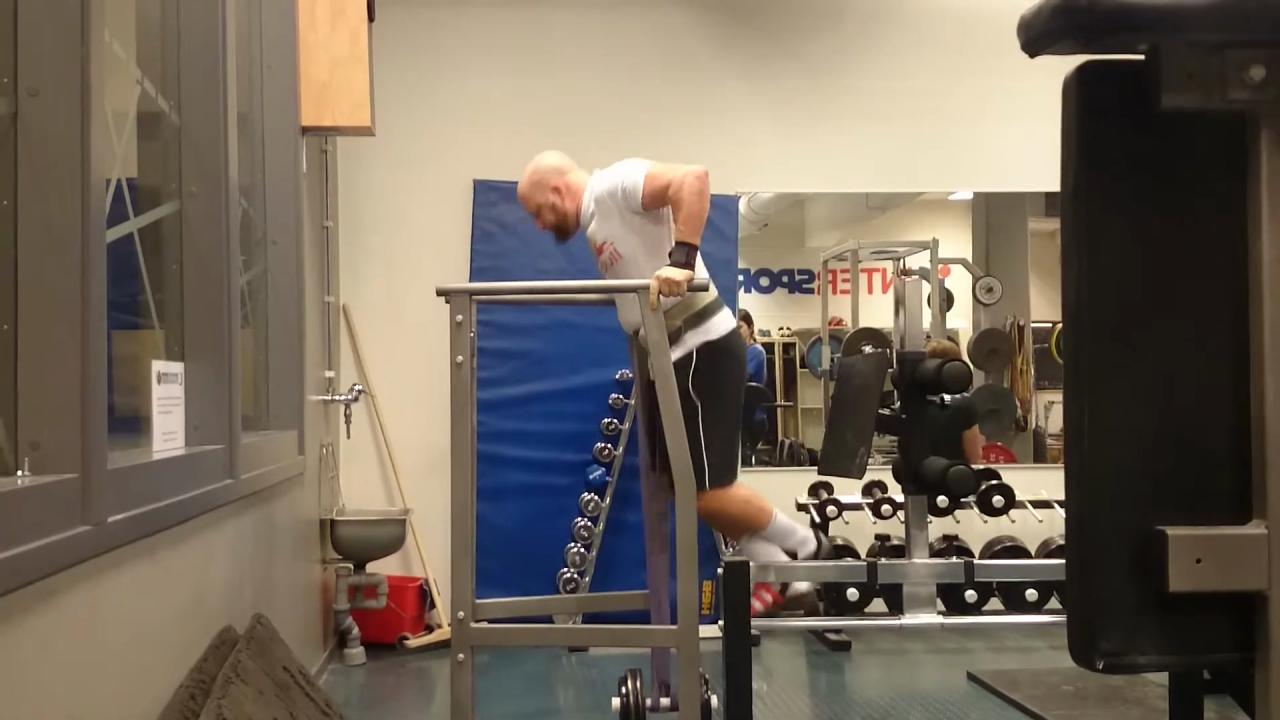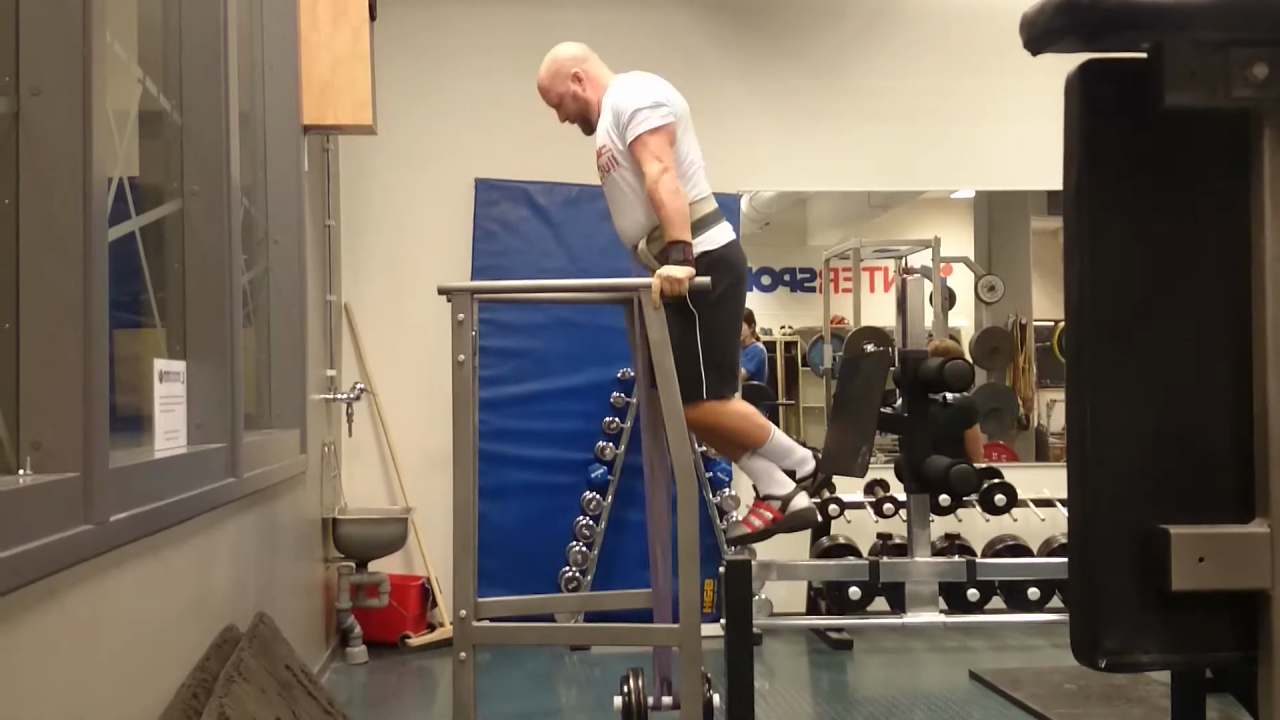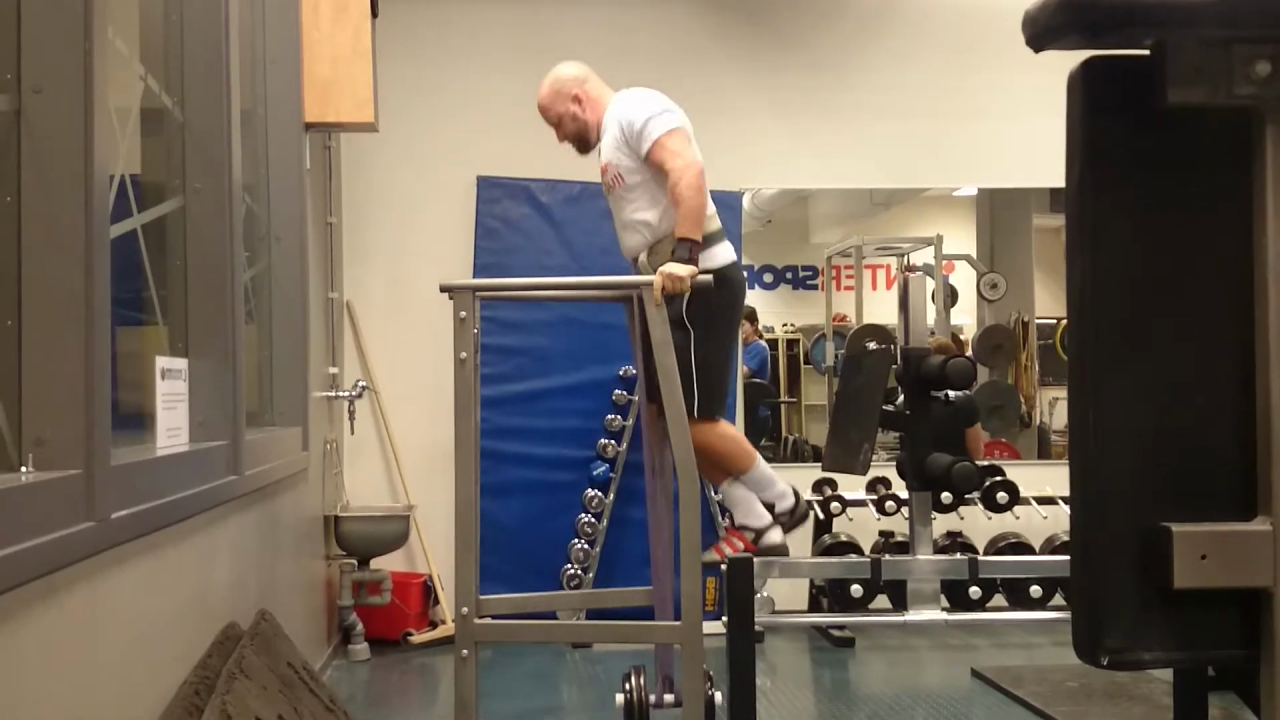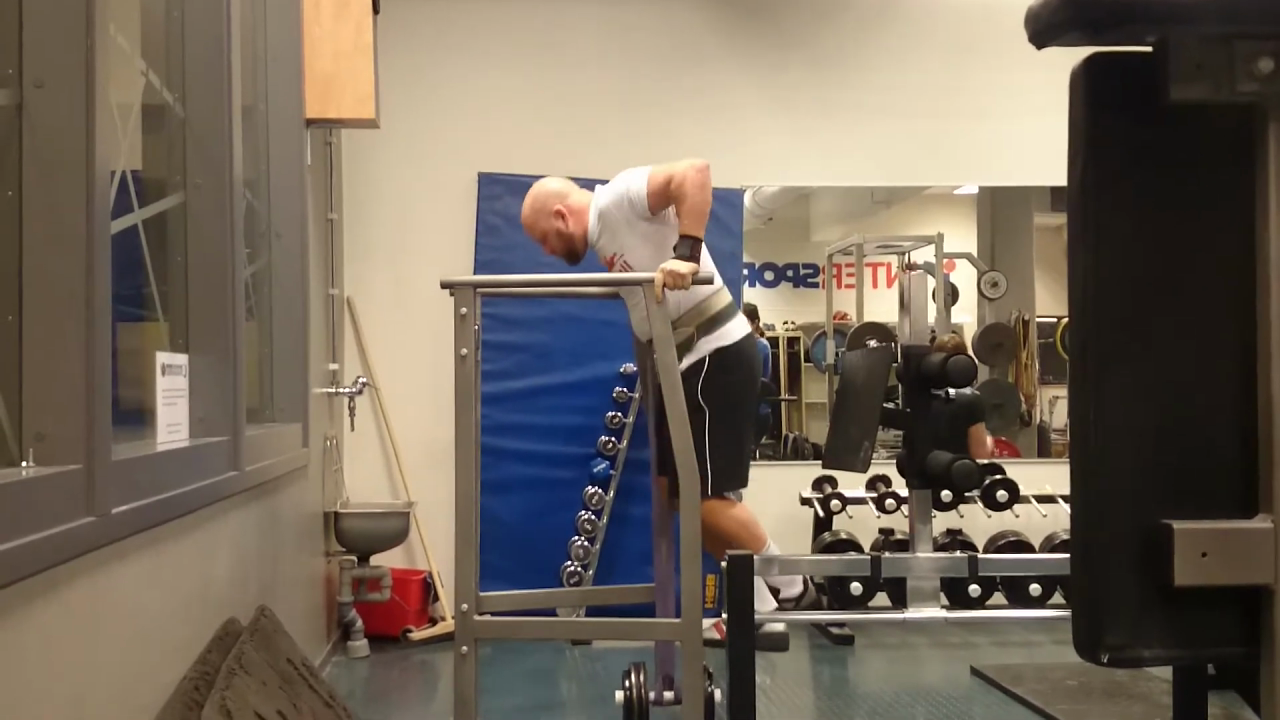
dt=0.5s
person 1, frame 1
left shoulder: (614, 185)
right shoulder: (598, 217)
left elbow: (693, 179)
left wrist: (681, 258)
left hip: (700, 349)
right hip: (673, 354)
left knee: (706, 489)
left ankle: (804, 548)
person 1, frame 2
left shoulder: (634, 94)
right shoulder: (614, 115)
left elbow: (662, 176)
left wrist: (679, 256)
left hip: (700, 263)
right hip: (676, 270)
left knee: (702, 400)
right knee: (685, 401)
left ankle: (799, 467)
right ankle: (780, 491)
person 1, frame 3
left shoulder: (634, 109)
right shoulder: (615, 134)
left elbow: (687, 172)
left wrist: (685, 254)
left hip: (697, 280)
right hip: (673, 284)
left knee: (694, 419)
right knee: (670, 415)
left ankle: (781, 502)
right ankle: (756, 522)
person 1, frame 4
left shoulder: (618, 198)
right shoulder: (605, 231)
left elbow: (694, 172)
left wrist: (686, 255)
left hip: (715, 356)
right hip: (689, 361)
left knee: (709, 497)
right knee: (673, 488)
left ankle: (788, 587)
right ankle: (758, 610)
